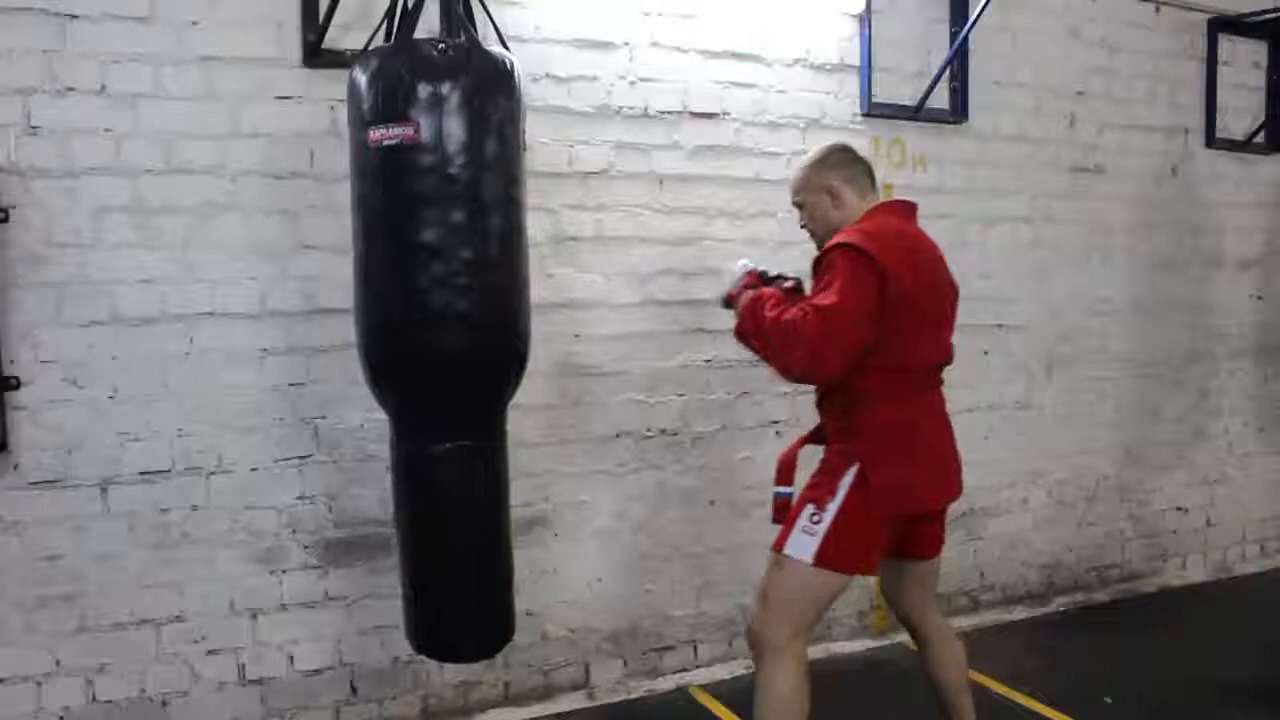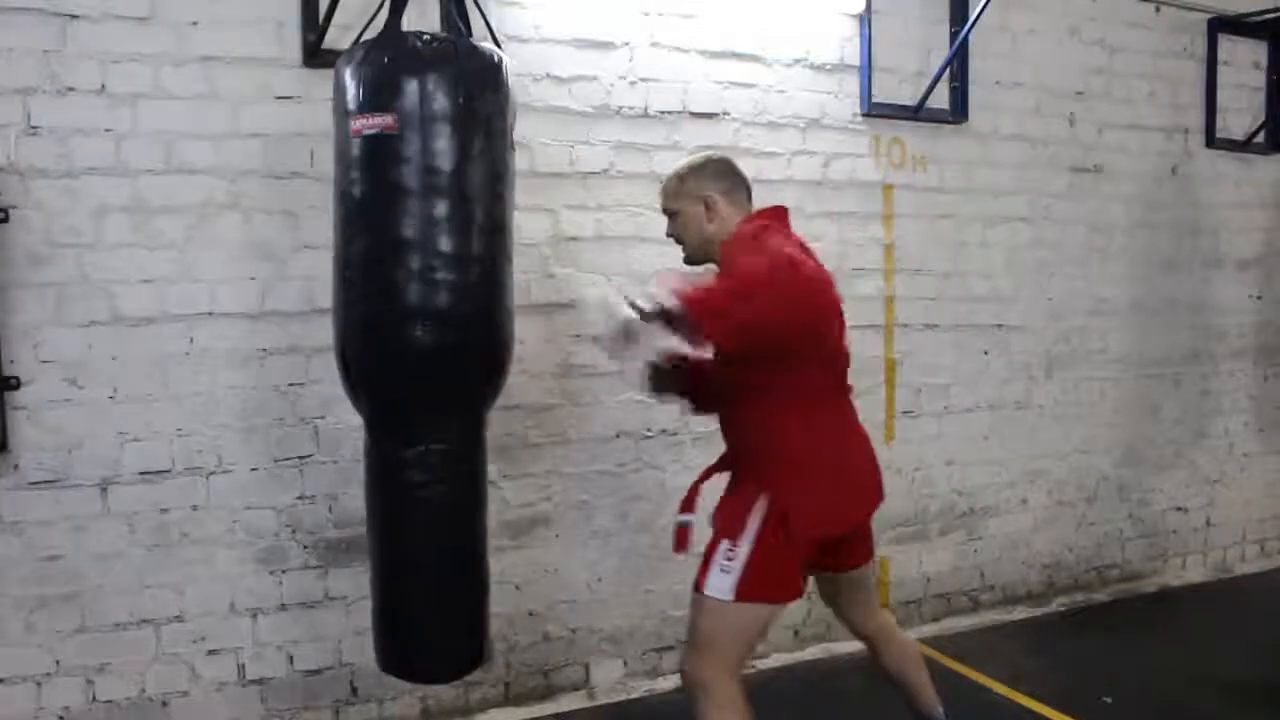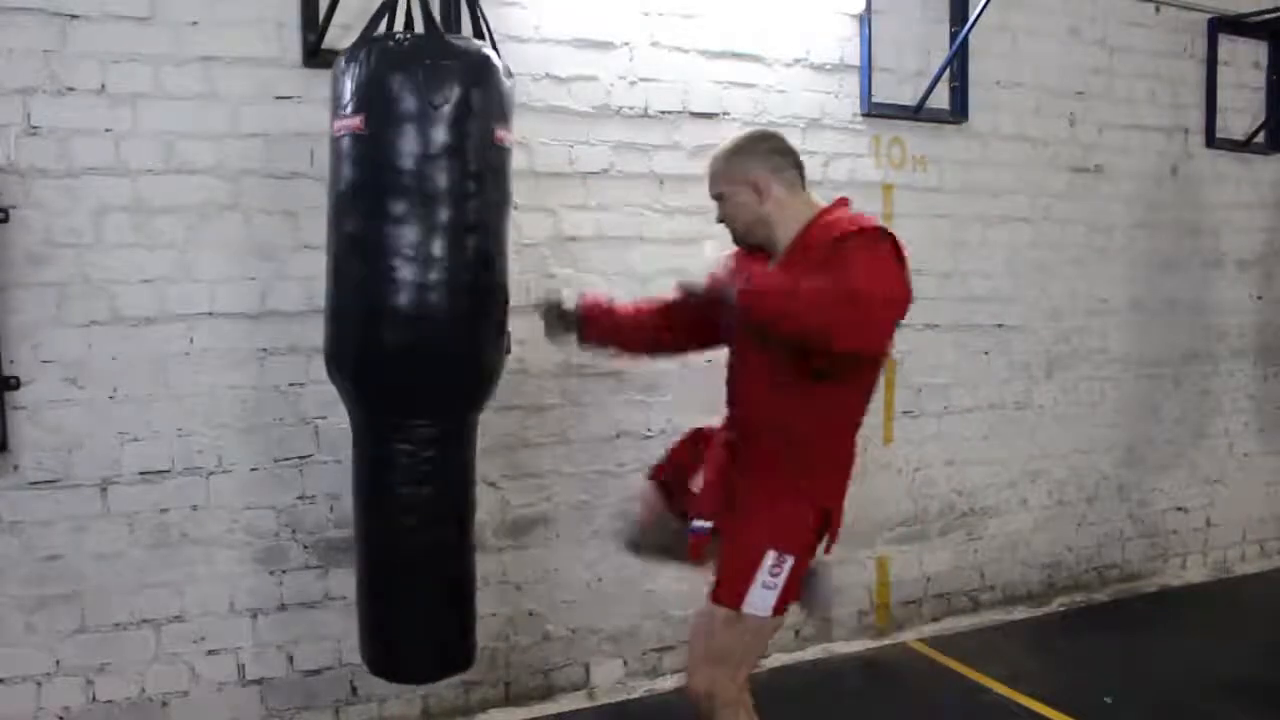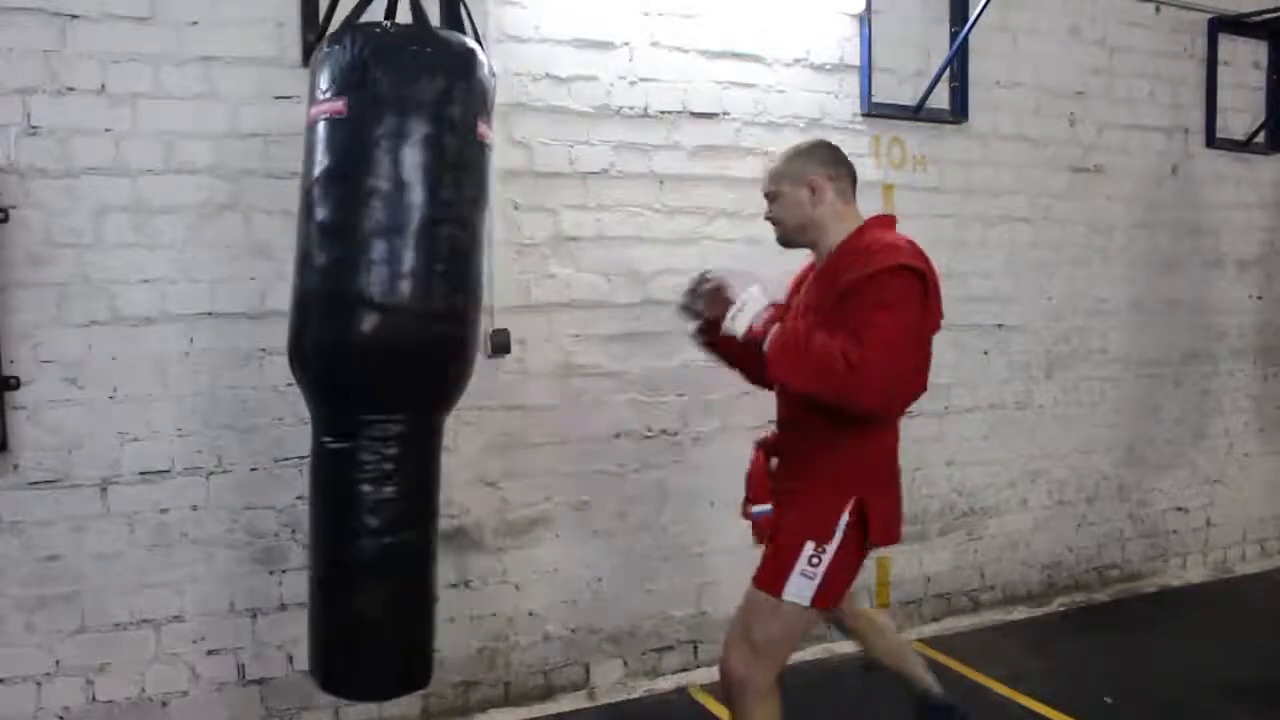
dt=0.5s
person 1, frame 1
left shoulder: (861, 251)
right shoulder: (918, 248)
left elbow: (812, 353)
left wrist: (753, 296)
right wrist: (795, 305)
left hip: (870, 462)
right hip: (917, 457)
left knee: (775, 629)
right knee: (920, 611)
person 1, frame 2
left shoulder: (759, 257)
right shoulder: (767, 256)
left elbow: (731, 318)
left wrist: (671, 308)
right wrist: (687, 377)
left hip: (785, 489)
right hip: (819, 470)
left knee: (706, 671)
right knee: (864, 616)
person 1, frame 3
left shoulder: (859, 246)
right shoulder: (760, 253)
left elbow: (858, 323)
right elbow: (679, 323)
left wrist: (746, 287)
right wrist: (589, 318)
left hip: (788, 485)
right hip: (741, 452)
person 1, frame 4
left shoulder: (889, 267)
right shoulder: (825, 267)
left elbow: (871, 380)
right elbow: (783, 371)
left wrist: (769, 329)
right wrist: (720, 322)
left hip: (837, 492)
right hip: (814, 478)
left knee: (744, 667)
right knee: (832, 604)
